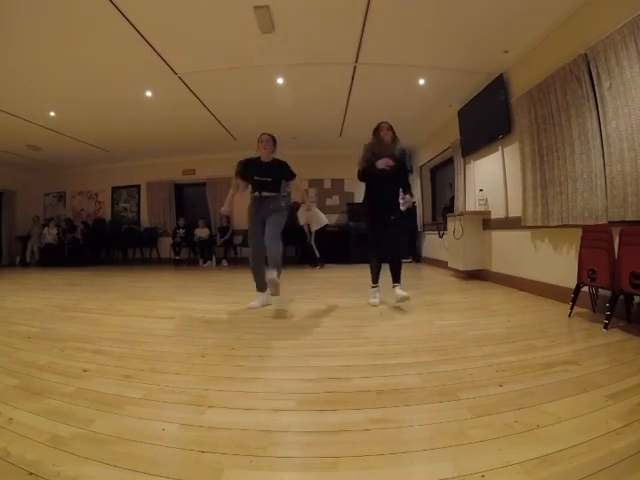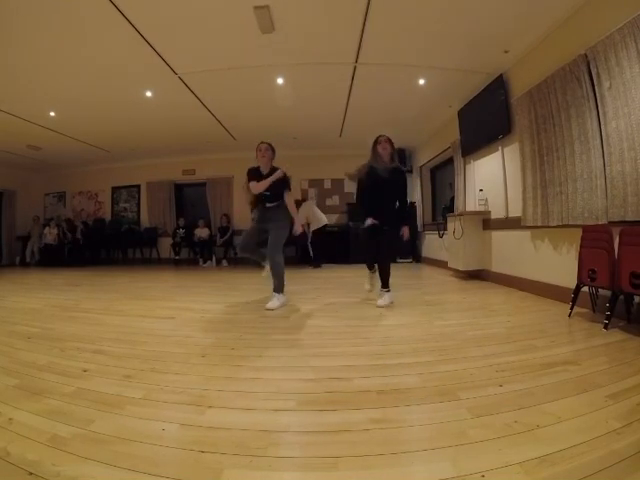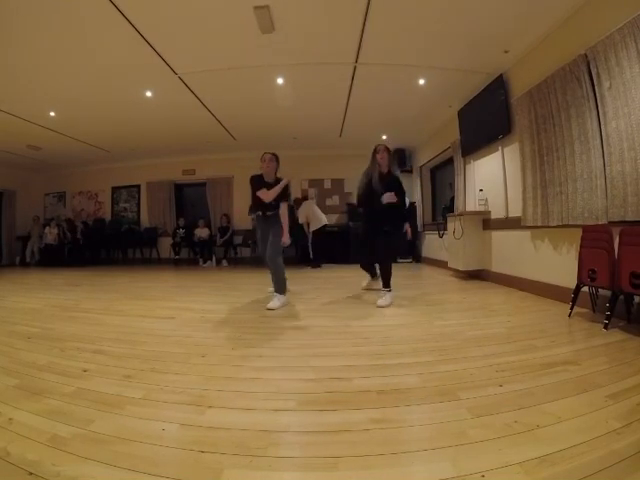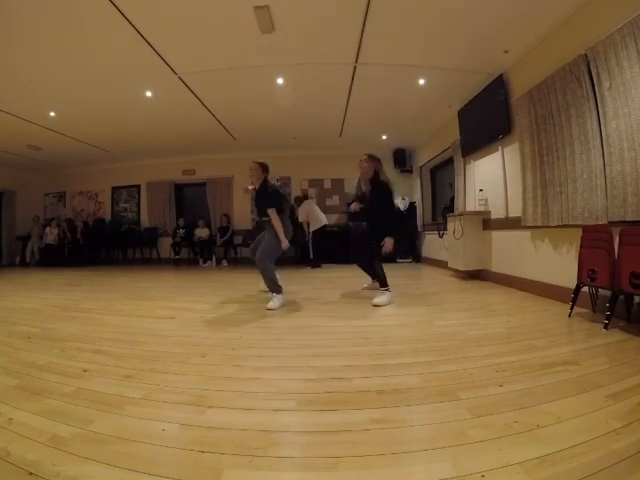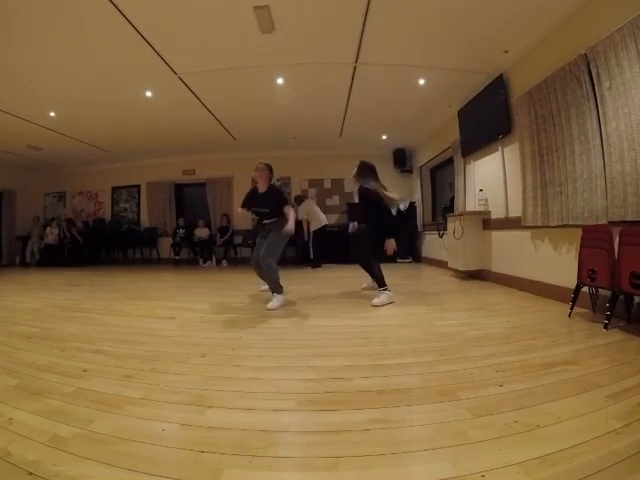
dt=0.2s
person 1, frame 1
left shoulder: (399, 155)
right shoulder: (371, 153)
left elbow: (404, 178)
right elbow: (362, 175)
left wrist: (408, 193)
right wrist: (376, 165)
left hip: (392, 206)
right hip: (373, 206)
left knee: (395, 244)
right knee: (376, 246)
left ankle: (396, 286)
right ankle: (375, 288)
person 1, frame 2
left shoulder: (398, 172)
right shoulder: (369, 170)
left elbow: (403, 199)
right elbow: (361, 195)
left wrist: (405, 223)
right wrist: (367, 216)
left hip: (391, 218)
right hip: (372, 217)
left knee: (384, 253)
right knee: (371, 252)
left ankle: (386, 291)
right ankle: (371, 271)
person 1, frame 3
left shoulder: (394, 179)
right shoulder: (369, 178)
left elbow: (401, 202)
right elbow: (363, 202)
left wrist: (405, 221)
right wrist: (381, 199)
left hip: (390, 224)
right hip: (372, 224)
left knee: (385, 254)
right knee: (366, 260)
left ankle: (387, 291)
right ankle: (374, 277)
person 1, frame 4
left shoulder: (381, 185)
right shoulder: (363, 186)
left elbow: (390, 210)
right elbow: (358, 203)
left wrist: (390, 236)
right wrist: (356, 205)
left hip: (383, 229)
right hip: (373, 228)
left knee: (371, 256)
right knee: (362, 256)
left ankle: (385, 291)
right ankle: (376, 280)
person 1, frame 5
left shoulder: (367, 190)
right shoulder: (365, 189)
left elbow: (382, 212)
left wrist: (389, 237)
right wrist: (358, 224)
left hip: (382, 229)
right hip: (375, 228)
left knee: (368, 255)
right knee: (361, 252)
left ankle: (385, 292)
right ankle: (376, 281)
person 2, frame 1
left shoulder: (281, 165)
right shoulder: (248, 164)
left elbow: (294, 184)
right elbow: (237, 184)
right wrist: (227, 204)
left hip: (276, 207)
right hip: (257, 207)
left knee: (272, 237)
right knee: (256, 251)
left ankle: (273, 275)
right ankle: (262, 295)
person 2, frame 2
left shoulder: (281, 176)
right shoulder: (252, 172)
left elbow: (288, 199)
right elbow: (255, 189)
left wrist: (297, 221)
right wrist: (273, 177)
left hip: (279, 216)
right hip: (261, 215)
left knee: (274, 252)
right knee: (244, 245)
left ankle: (279, 295)
right ankle: (266, 259)
person 2, frame 3
left shoulder: (283, 186)
right shoulder: (255, 180)
left elbow: (283, 210)
right elbow: (266, 197)
left wrist: (286, 233)
right wrist: (282, 184)
left hip: (277, 222)
right hip: (263, 222)
left knee: (273, 256)
right knee: (266, 256)
left ankle: (280, 295)
right ankle: (280, 282)
person 2, frame 4
left shoulder: (266, 191)
right shoulder: (260, 188)
left elbow: (273, 215)
left wrist: (283, 238)
left hip: (279, 228)
right hip: (269, 228)
left knee: (262, 258)
right knee: (254, 251)
left ankle: (278, 295)
right ankle: (271, 281)
person 2, frame 5
left shoulder: (275, 192)
right shoulder: (252, 194)
left elbow: (289, 210)
right elbow: (242, 211)
left wrist: (291, 223)
left hip: (278, 229)
right hip: (263, 230)
left knee: (266, 258)
right knee: (256, 262)
left ankle: (278, 295)
right ankle: (271, 281)
